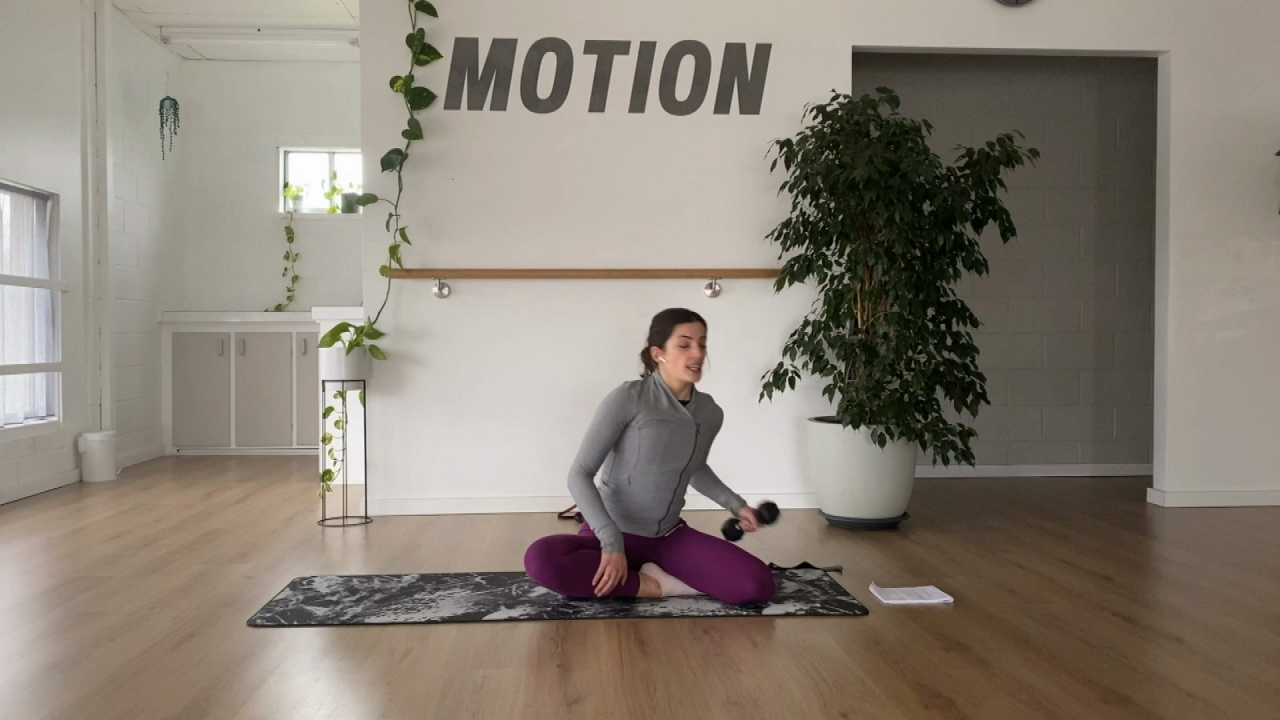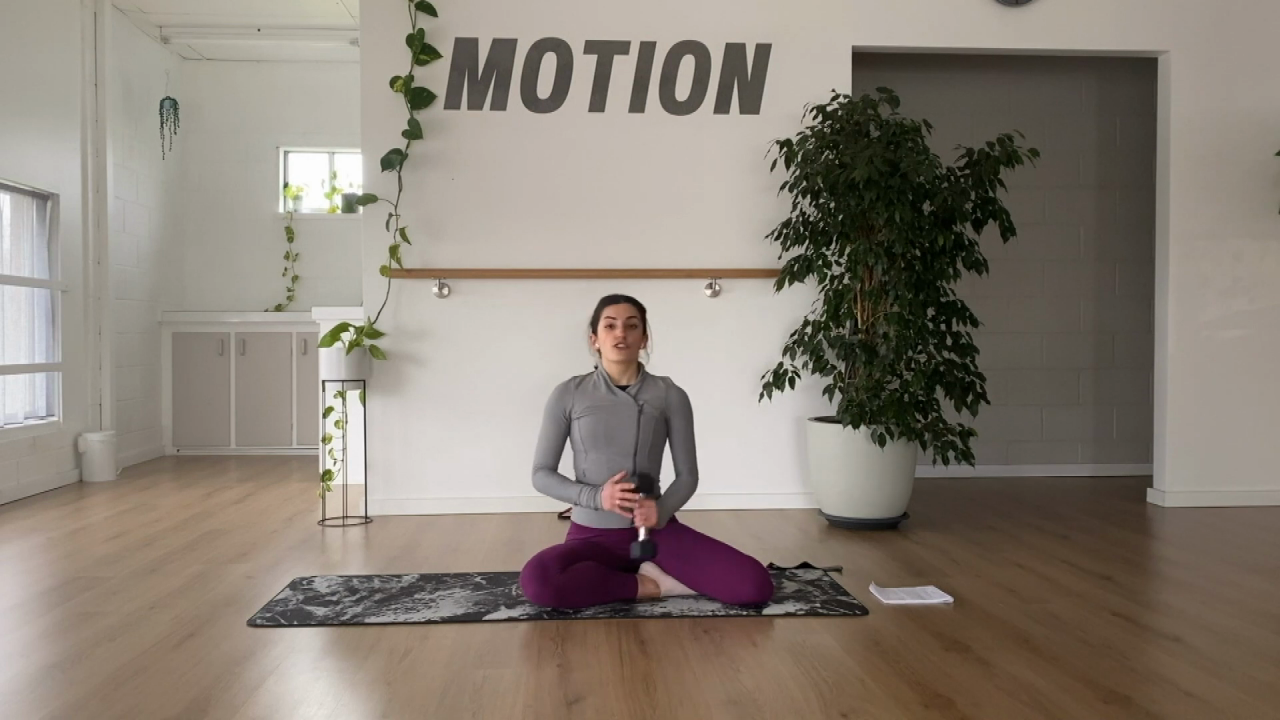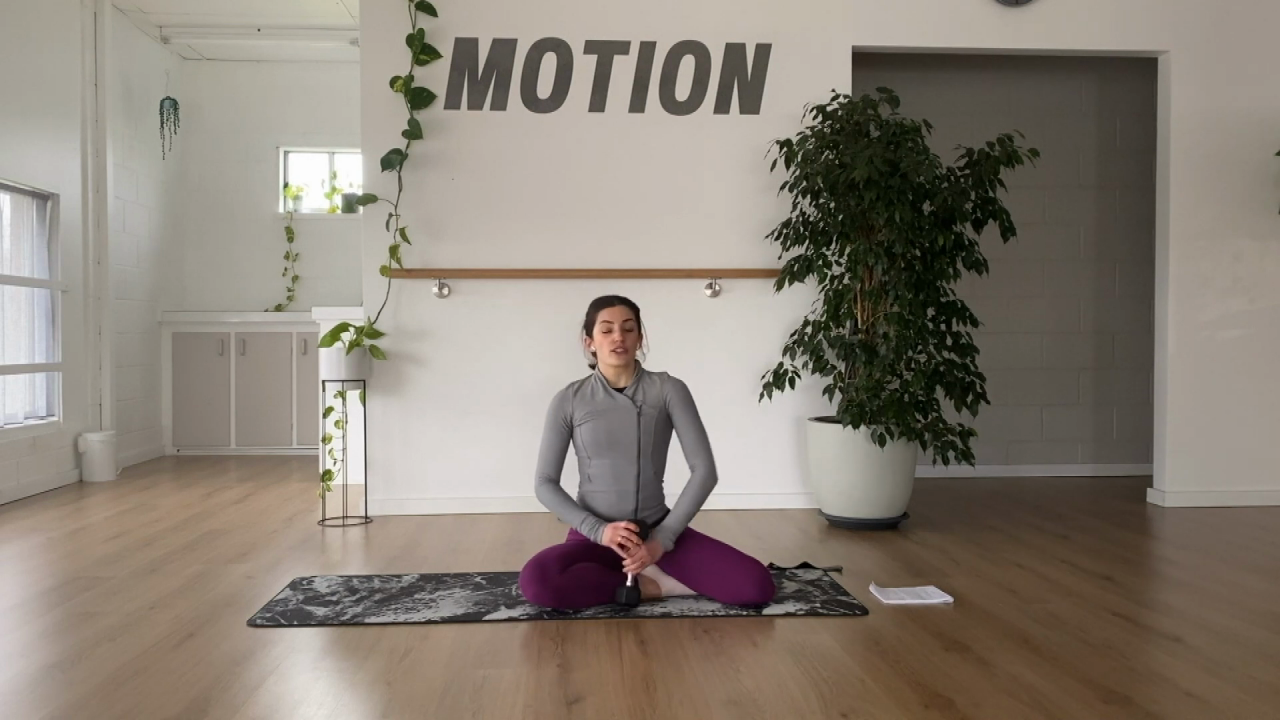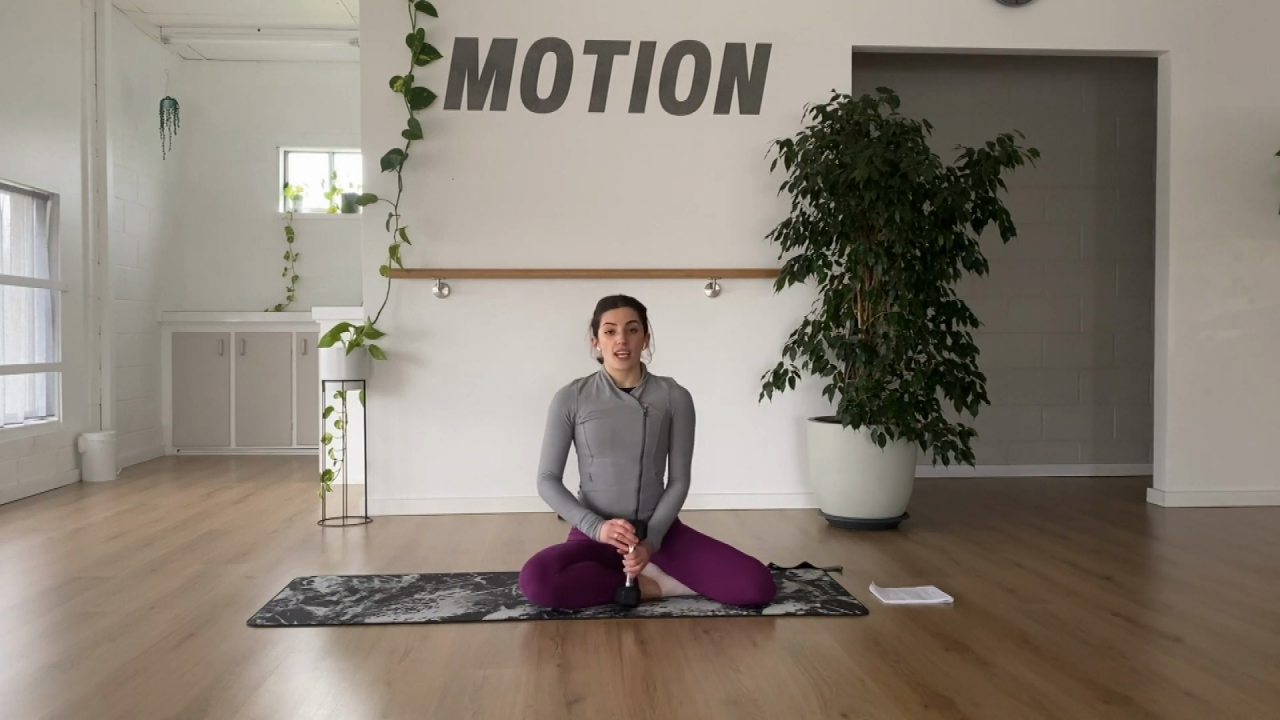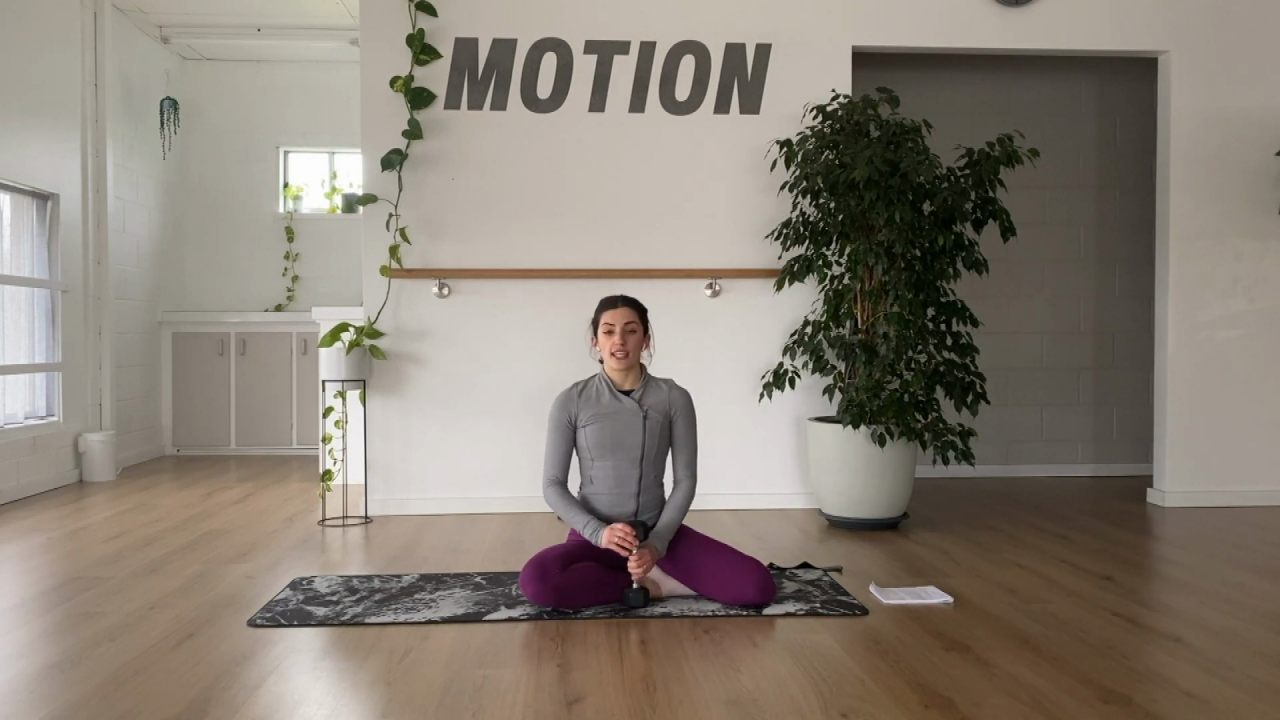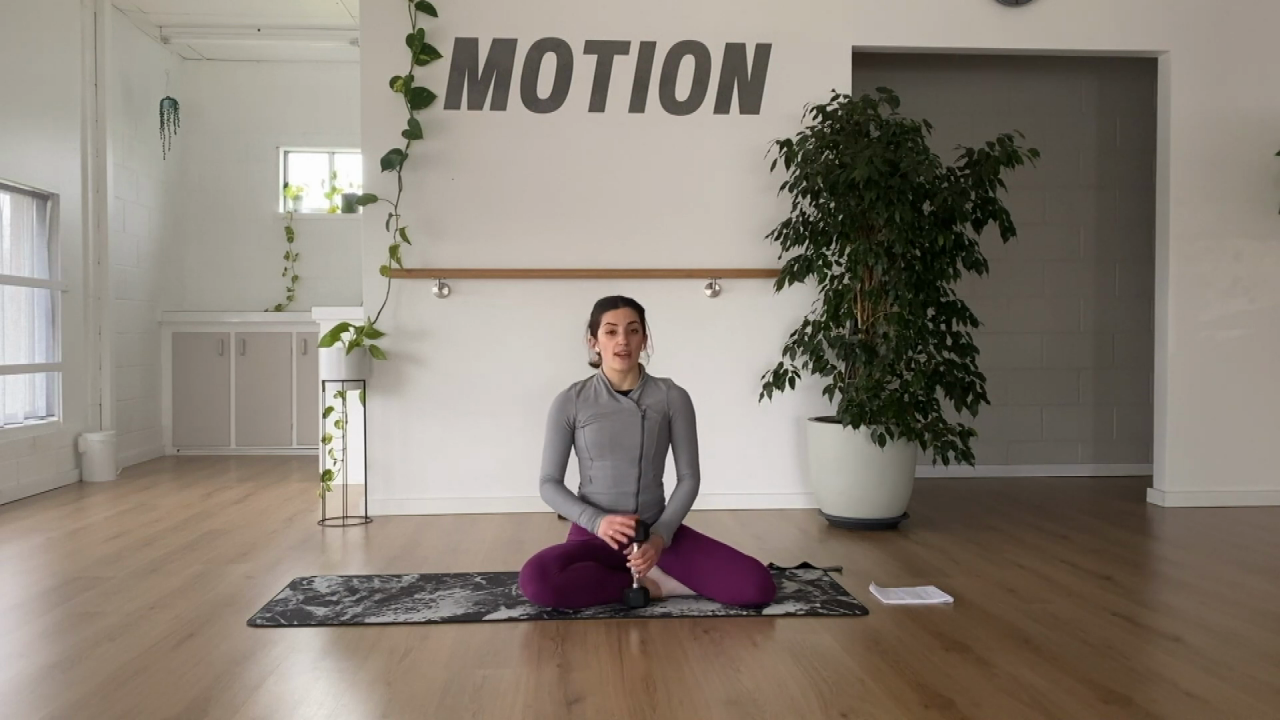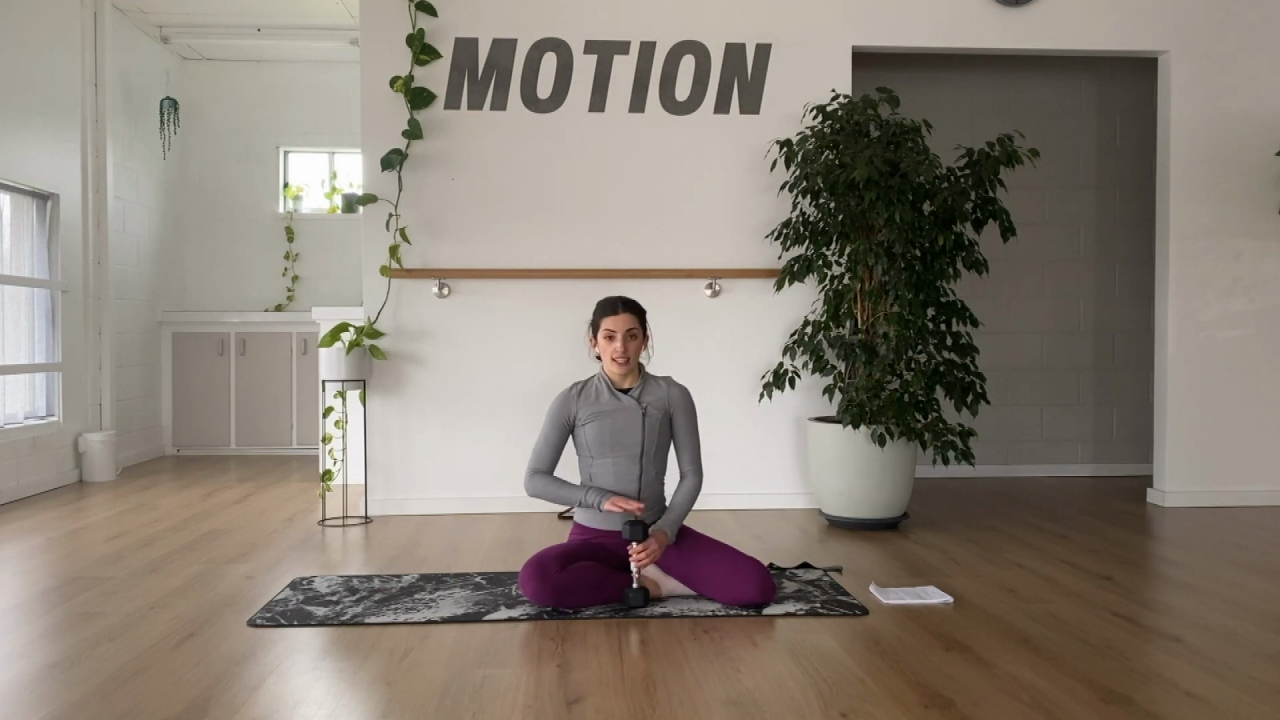
dt=0.5s
person 1, frame 1
left shoulder: (710, 413)
right shoulder: (626, 400)
right elbow: (579, 475)
left wrist: (735, 504)
right wrist: (611, 542)
left hip: (669, 536)
right hip: (610, 537)
left knee: (758, 585)
right knee: (541, 559)
left ankle: (648, 573)
right ankle: (653, 585)
person 1, frame 2
left shoulder: (670, 396)
right shoulder: (567, 395)
left elbow: (687, 475)
right elbow: (541, 473)
left wrist: (660, 506)
right wrist: (596, 496)
left hip: (655, 530)
right hip: (592, 533)
left knee: (756, 586)
right knee: (537, 582)
left ankle: (654, 570)
right ankle: (653, 585)
person 1, frame 3
left shoulder: (668, 390)
right shoulder: (568, 401)
left elbow: (705, 470)
right elbow: (545, 483)
left wrist: (664, 537)
right wrist: (597, 530)
left hip: (657, 529)
right hip: (593, 535)
left knee: (757, 585)
right knee: (535, 582)
left ankle: (648, 573)
right ankle: (654, 583)
person 1, frame 4
left shoulder: (674, 397)
right shoulder: (570, 398)
left elbow: (679, 481)
right elbow: (547, 480)
left wrist: (651, 539)
right wrist: (596, 526)
left hip: (658, 531)
right hip: (594, 533)
left knee: (758, 585)
right knee: (535, 581)
left ankle: (652, 568)
right ankle: (656, 585)
person 1, frame 5
left shoulder: (674, 398)
right shoulder: (571, 401)
left elbow: (685, 481)
right elbow: (553, 485)
left wrist: (657, 543)
right wrist: (598, 532)
left hip: (658, 531)
right hip: (594, 536)
left knee: (757, 585)
right knee: (535, 581)
left ankle: (652, 571)
right ankle: (657, 584)
person 1, frame 6
left shoulder: (672, 397)
right shoulder: (569, 402)
left elbow: (689, 478)
right elbow: (549, 483)
left wrist: (661, 535)
right wrist: (596, 521)
left hip: (657, 531)
right hip: (593, 536)
left knee: (757, 585)
right knee: (535, 580)
right ankle: (657, 584)
person 1, frame 7
left shoulder: (673, 395)
right shoulder: (571, 401)
left elbow: (692, 474)
right elbow: (535, 480)
left wrist: (666, 530)
right wrist: (600, 498)
left hip: (655, 531)
right hip: (595, 535)
left knee: (757, 585)
right knee: (535, 580)
left ankle: (641, 574)
right ankle: (655, 584)
